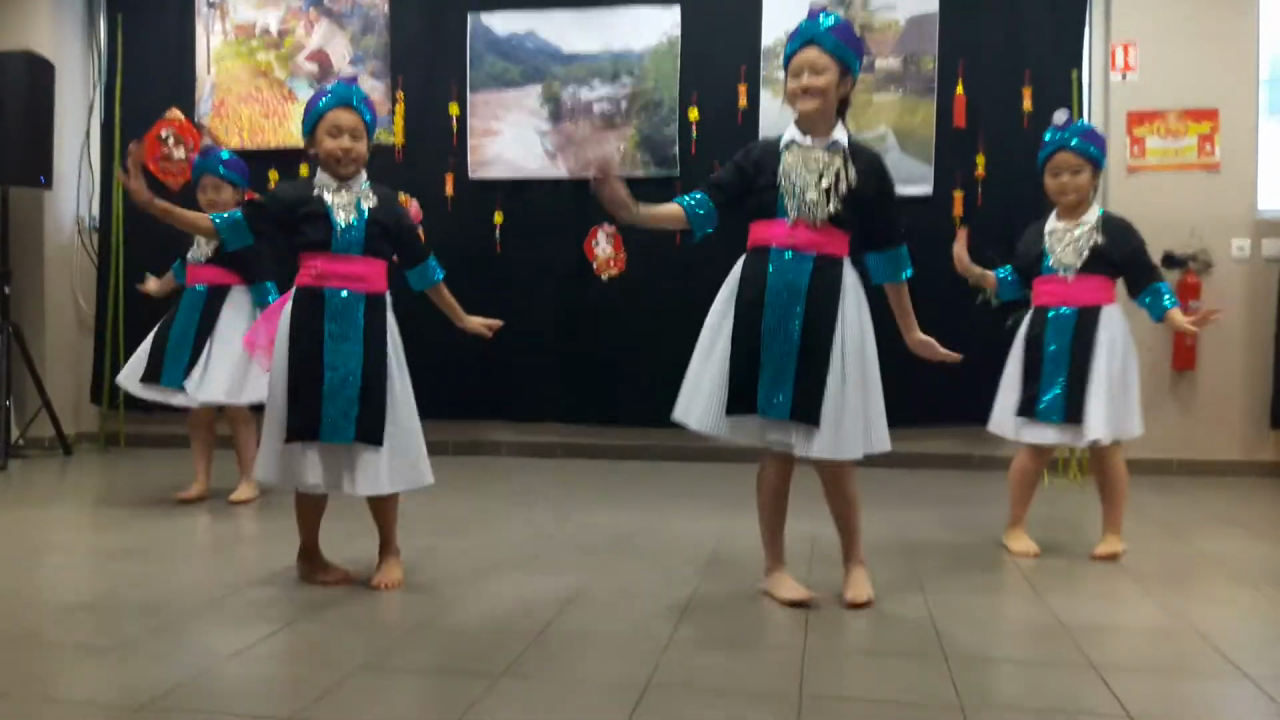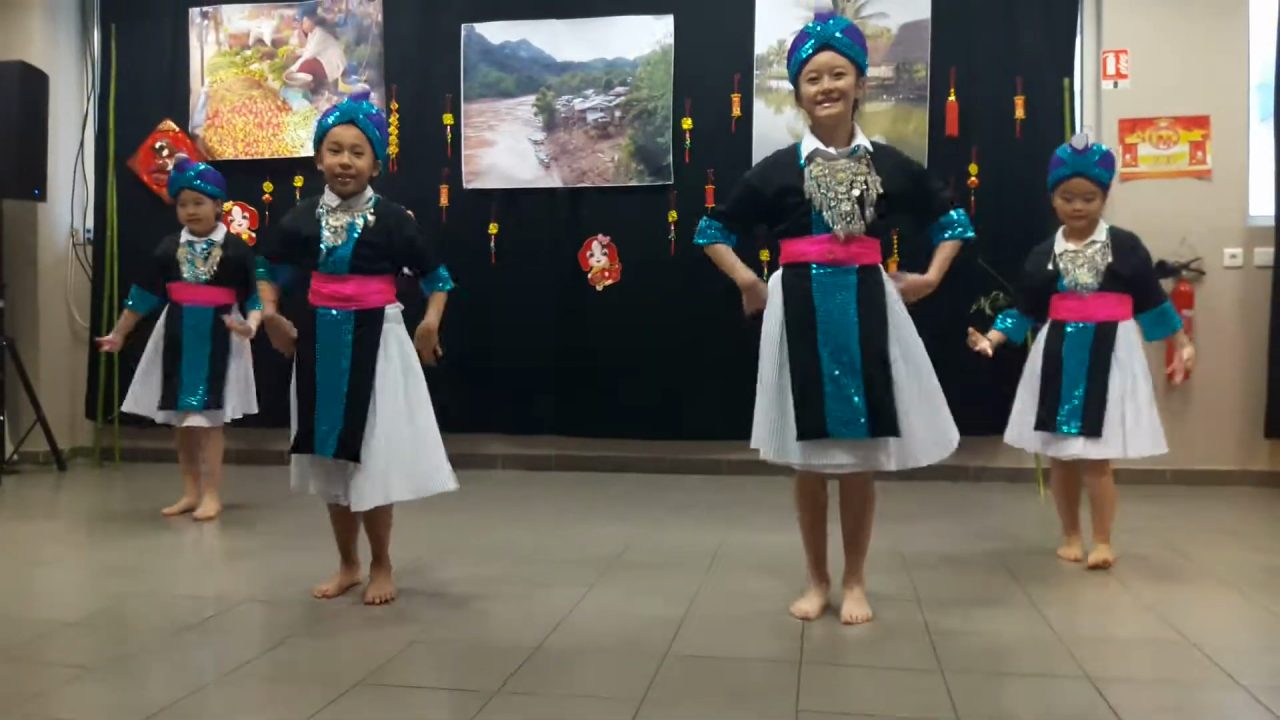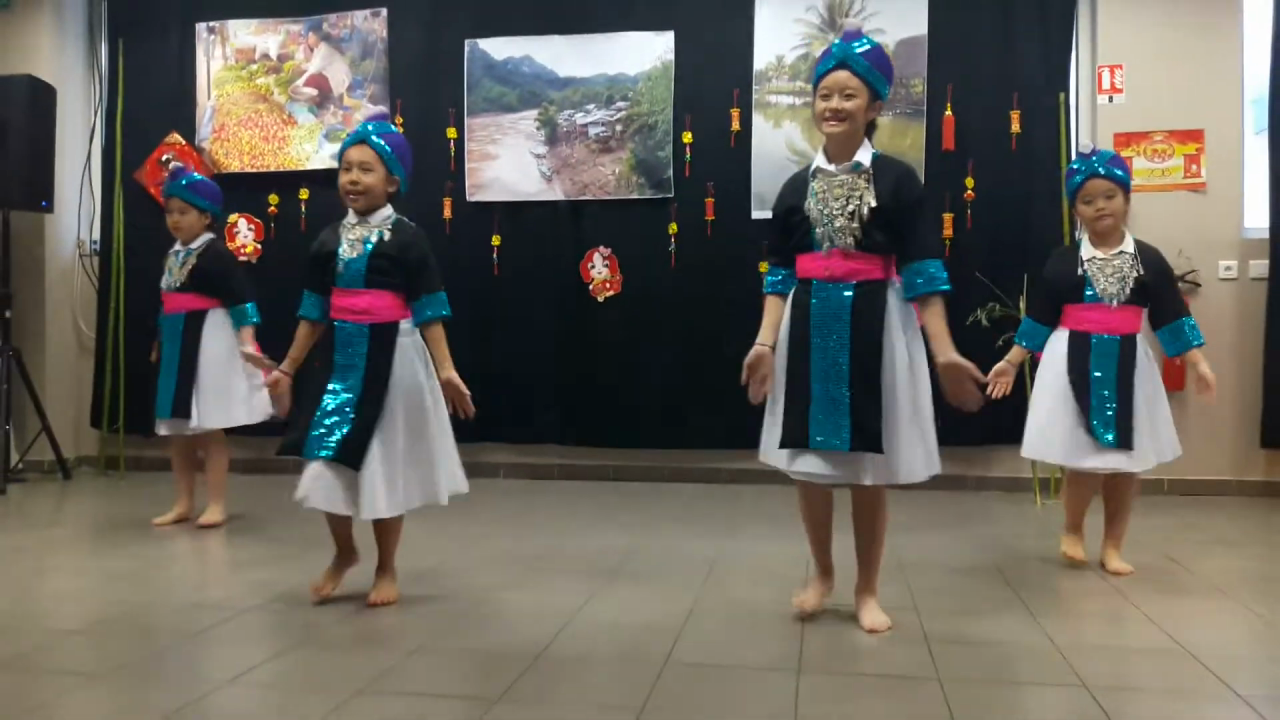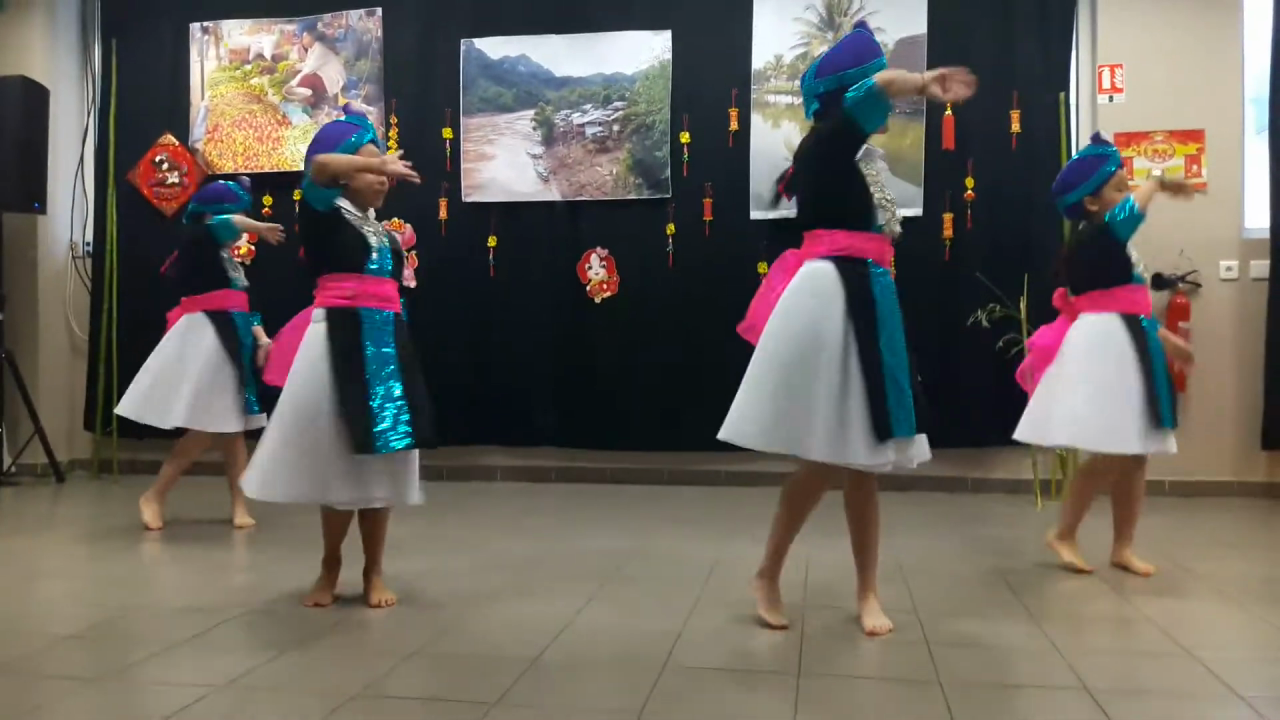
dt=0.7s
person 1, frame 1
left shoulder: (866, 166)
right shoulder: (761, 156)
left elbow: (884, 253)
right elbow: (704, 208)
left wrist: (909, 330)
right wrist: (633, 210)
left hip: (829, 298)
right hip: (762, 294)
left knee: (828, 446)
right knee: (774, 441)
left ankle: (854, 559)
right ankle: (774, 566)
person 1, frame 2
left shoulder: (891, 164)
right shoulder: (778, 169)
left elbow: (951, 219)
right elbow: (713, 228)
left wrist: (931, 276)
right wrist: (745, 281)
left hip: (869, 310)
right hip: (800, 310)
left knee: (865, 454)
right knee: (810, 455)
left ankle: (854, 581)
right ankle: (817, 580)
person 1, frame 3
left shoulder: (897, 179)
right shoulder: (796, 187)
left elbow: (923, 270)
right elbow: (780, 275)
left wrist: (944, 351)
right wrist: (765, 343)
left hip: (875, 323)
right hip: (808, 325)
left knee: (870, 469)
right knee: (805, 464)
left ankle: (868, 592)
right ankle: (822, 571)
person 1, frame 4
left shoulder: (858, 167)
right shoulder: (825, 145)
right elbow: (867, 91)
right wrist: (926, 79)
left hip: (866, 301)
right hip: (827, 300)
left knee: (863, 457)
right knee: (822, 456)
left ankle: (868, 594)
right ankle: (768, 573)
person 2, frame 1
left shoulder: (385, 204)
right shoulder: (294, 198)
left elbow: (421, 265)
right elbow: (226, 228)
left wrist: (462, 318)
right wrist: (152, 203)
left hip: (369, 326)
right hip: (312, 323)
left knee: (372, 436)
right knee: (315, 438)
left ankle: (390, 549)
right ankle: (310, 553)
person 2, frame 2
left shoulder: (392, 219)
right shoulder: (301, 219)
left elbow: (434, 275)
right elbow: (269, 270)
left wrist: (431, 324)
right wrist: (270, 316)
left hip: (376, 340)
right hip: (320, 341)
left knee: (376, 456)
right knee: (331, 456)
left ankle: (381, 563)
right ankle: (348, 564)
person 2, frame 3
left shoulder: (407, 237)
right shoulder: (328, 240)
left elbow: (429, 310)
right elbow: (314, 310)
left wrist: (445, 370)
right wrist: (288, 367)
left hip: (392, 357)
right hip: (341, 357)
left knee: (384, 467)
right knee: (328, 465)
left ankle: (386, 571)
right ankle: (343, 553)
person 2, frame 4
left shoulder: (387, 235)
right shoulder: (322, 214)
right elbow: (322, 167)
right wrist: (386, 164)
left hip: (384, 346)
right hip: (335, 342)
left knee: (378, 462)
right knee: (339, 461)
left ankle: (373, 572)
right ankle: (331, 565)
person 3, frame 1
left shoulder: (1116, 231)
right shoulder: (1036, 234)
left elbow: (1146, 284)
right elbow: (1013, 282)
left wrist: (1179, 319)
right wrist: (973, 271)
left hip: (1097, 338)
right hip: (1045, 337)
left knee: (1104, 441)
right knee: (1036, 440)
left ankle: (1113, 532)
right ankle: (1015, 527)
person 3, frame 2
left shoulder: (1126, 246)
right shoulder: (1043, 256)
left elbow: (1151, 302)
right elbow: (1026, 312)
left wrist: (1180, 345)
right wrist: (992, 338)
left hip: (1111, 354)
right hip: (1059, 355)
left knee: (1097, 456)
right knee: (1062, 454)
left ankle: (1102, 540)
right ankle: (1071, 536)
person 3, frame 3
left shoulder: (1149, 259)
right shoulder: (1063, 261)
left elbow: (1171, 317)
right elbow: (1039, 318)
left wrist: (1197, 362)
right wrist: (1012, 361)
left hip: (1127, 366)
right hip: (1074, 365)
left knee: (1125, 466)
right knee: (1086, 463)
left ankle: (1112, 547)
right ankle: (1072, 531)
person 3, frame 4
left shoulder: (1110, 248)
right shoulder: (1090, 242)
right elbow: (1122, 218)
left wrist: (1164, 339)
right wrist: (1156, 186)
left hip: (1127, 349)
right hip: (1102, 349)
left knee: (1134, 456)
right knee: (1110, 454)
left ankle: (1122, 547)
right ankle: (1063, 533)
person 4, frame 1
right shoulder: (201, 231)
left elbow: (263, 284)
right elbow: (184, 266)
right wrist: (160, 287)
left hip: (230, 316)
right hip: (194, 315)
left knee: (232, 404)
right knee: (198, 404)
left ankle: (249, 479)
right ankle: (201, 479)
person 4, frame 2
left shoulder: (236, 249)
right shoulder: (168, 248)
left elbow: (255, 296)
right elbow: (144, 293)
left wrist: (250, 324)
right wrist: (118, 334)
left hip: (218, 337)
right hip: (177, 334)
left knee: (209, 419)
right knee: (181, 419)
left ankle: (212, 495)
right ankle: (192, 492)
person 4, frame 3
left shoulder: (217, 255)
right shoulder: (172, 256)
left elbow: (241, 303)
left wrist: (248, 346)
right wrist: (159, 345)
left hip: (210, 344)
right hip: (176, 345)
left knee: (208, 427)
right knee: (175, 428)
left ankle: (217, 503)
right ankle: (183, 503)
person 4, frame 4
left shoulder: (232, 263)
right shoulder: (196, 244)
left elbow: (246, 311)
right elbow: (218, 225)
left wrist: (261, 339)
right wrist: (257, 227)
left hip: (230, 345)
right hip: (201, 342)
left knee: (234, 428)
right knee: (204, 429)
left ankle: (239, 504)
right ankle: (154, 495)
